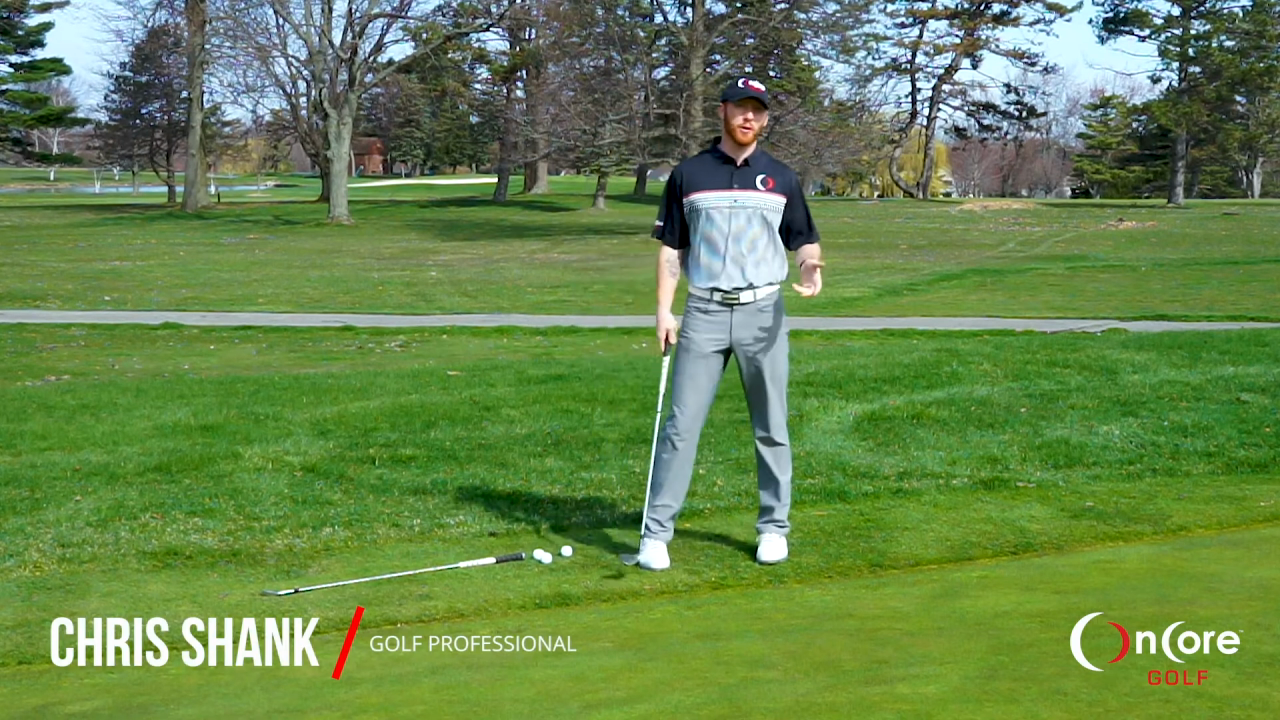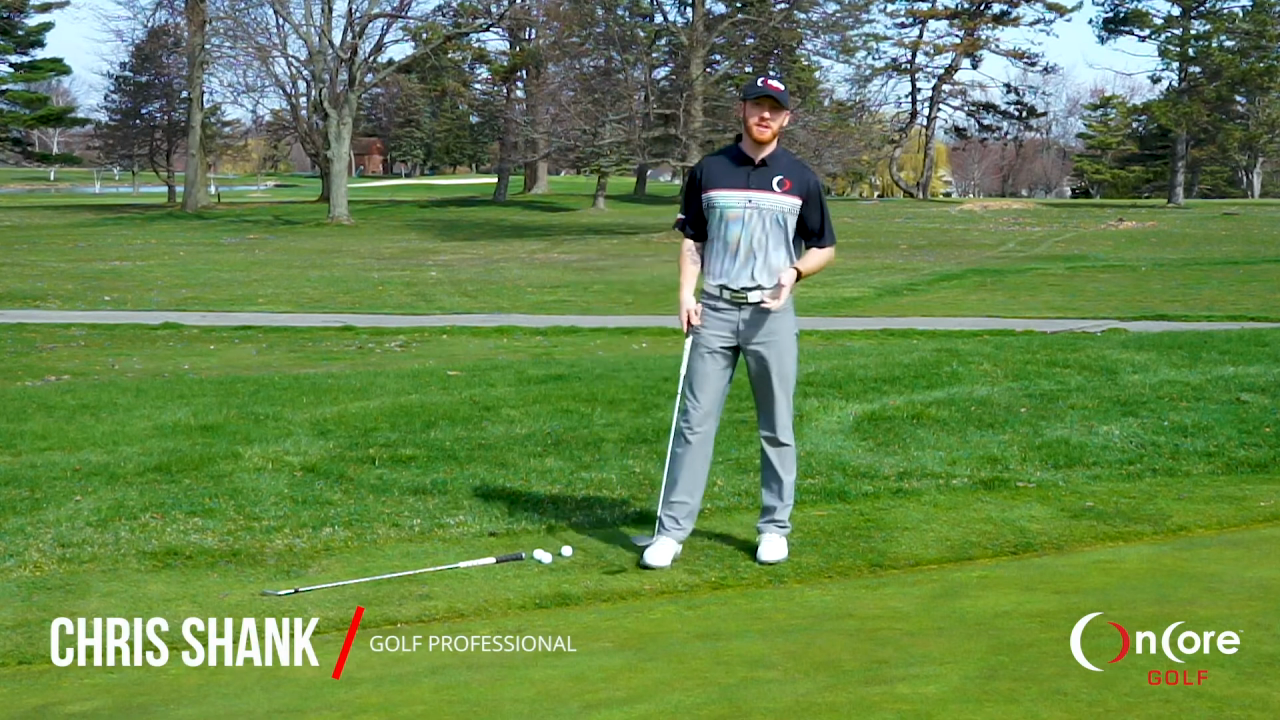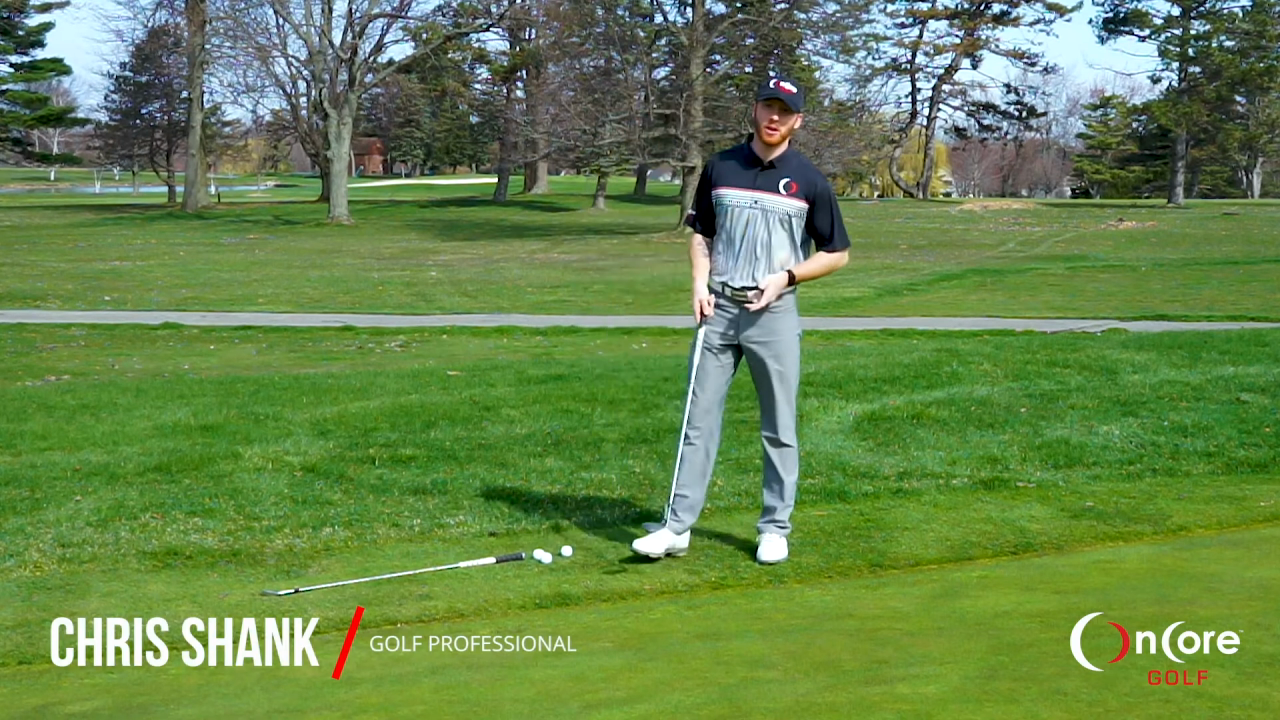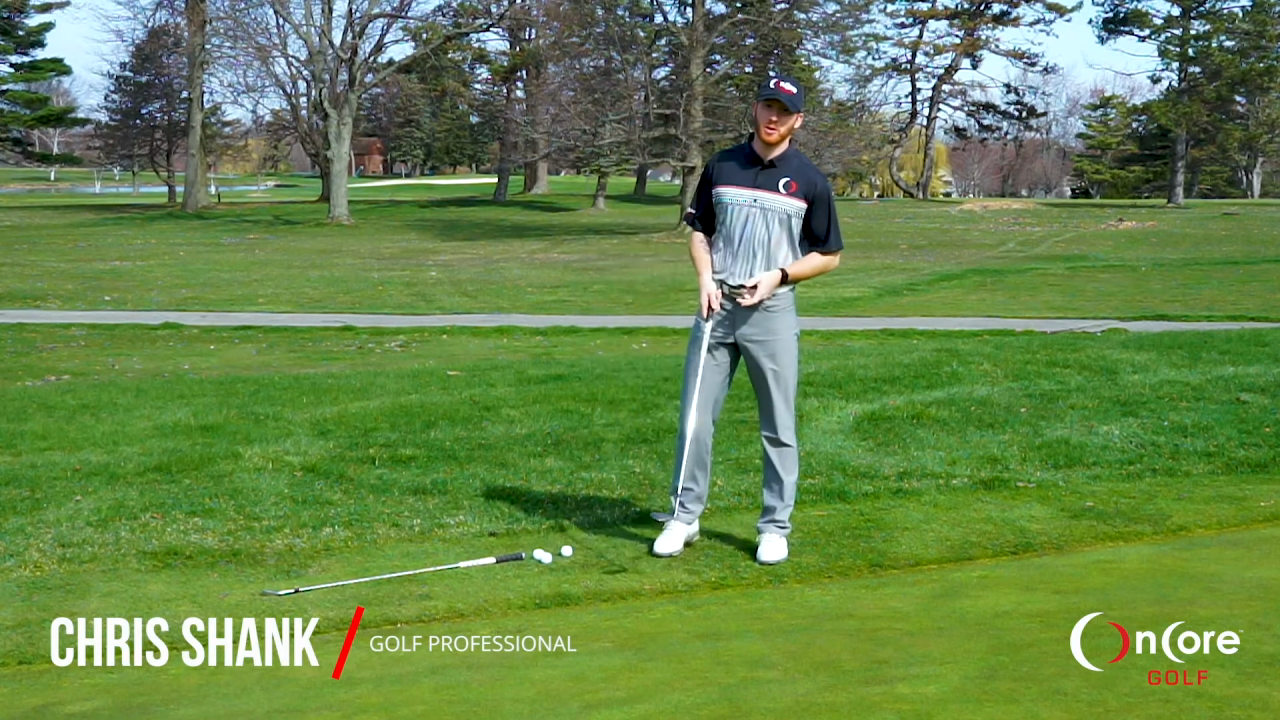
dt=0.2s
person 1, frame 1
left shoulder: (782, 177)
right shoulder: (687, 174)
left elbow: (804, 242)
right elbow: (671, 248)
left wrist: (809, 266)
right wrist: (663, 309)
left hip: (763, 313)
right hip: (704, 313)
left knee: (770, 428)
right knee: (681, 424)
left ankle: (773, 527)
right ankle: (656, 530)
person 1, frame 2
left shoulder: (802, 178)
right shoulder: (707, 171)
left elbow: (823, 247)
right elbow: (692, 240)
left wrist: (795, 273)
right wrist: (685, 293)
left hip: (770, 315)
right hip: (715, 311)
left knee: (776, 427)
right knee: (695, 421)
left ankle: (774, 527)
right ankle: (670, 530)
person 1, frame 3
left shoulder: (810, 180)
right shoulder: (719, 168)
left elbow: (836, 253)
right elbow: (702, 234)
left wrist: (785, 276)
right wrist: (699, 284)
left hip: (774, 313)
right hip: (720, 309)
left knee: (778, 428)
right knee: (700, 420)
left ankle: (774, 526)
right ankle: (677, 525)
person 1, frame 4
left shoulder: (810, 180)
right shoulder: (720, 166)
left elbow: (828, 255)
right elbow: (700, 232)
left wrist: (778, 275)
right wrist: (705, 278)
left hip: (772, 311)
right hip: (719, 309)
left knee: (777, 426)
right knee: (695, 414)
left ankle: (775, 527)
right ankle: (685, 515)
